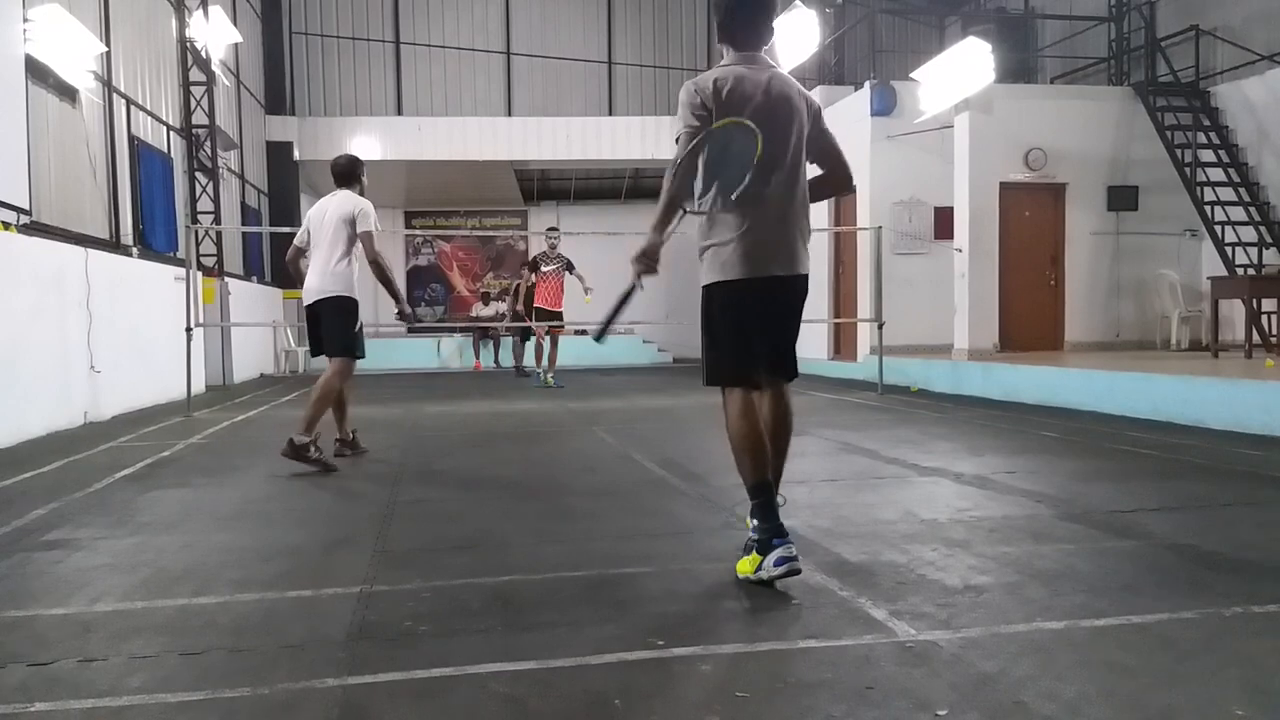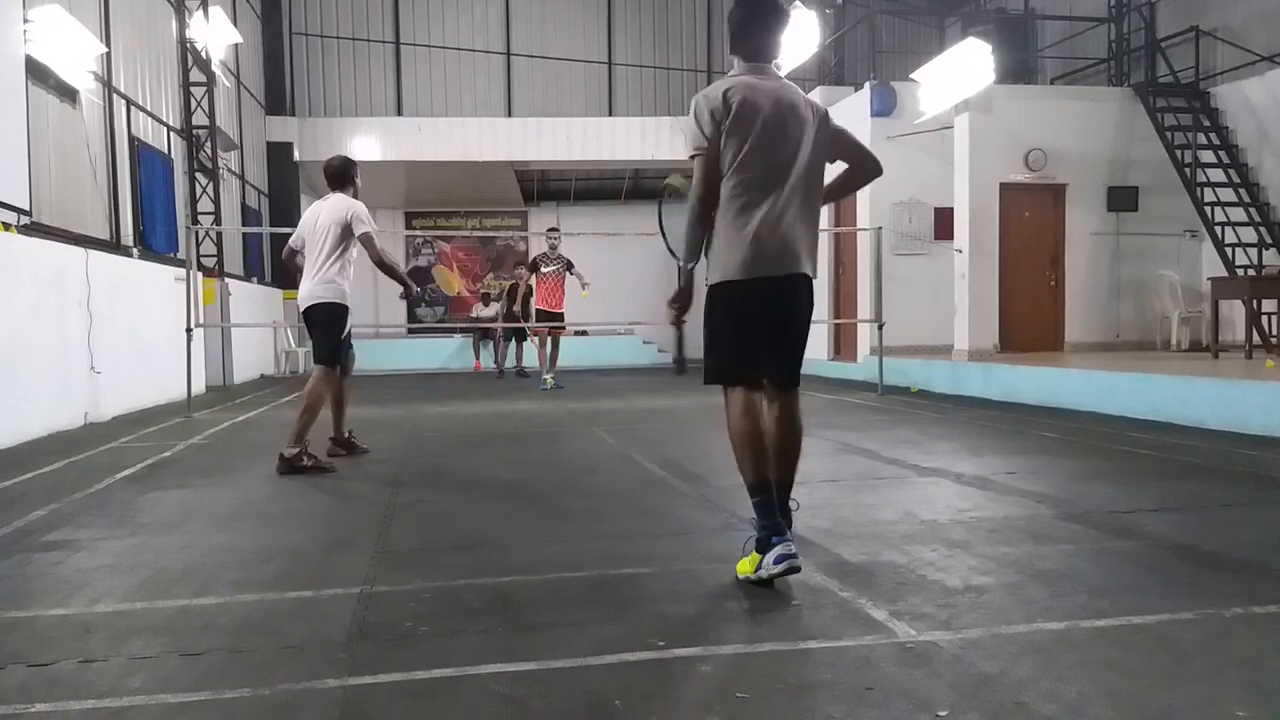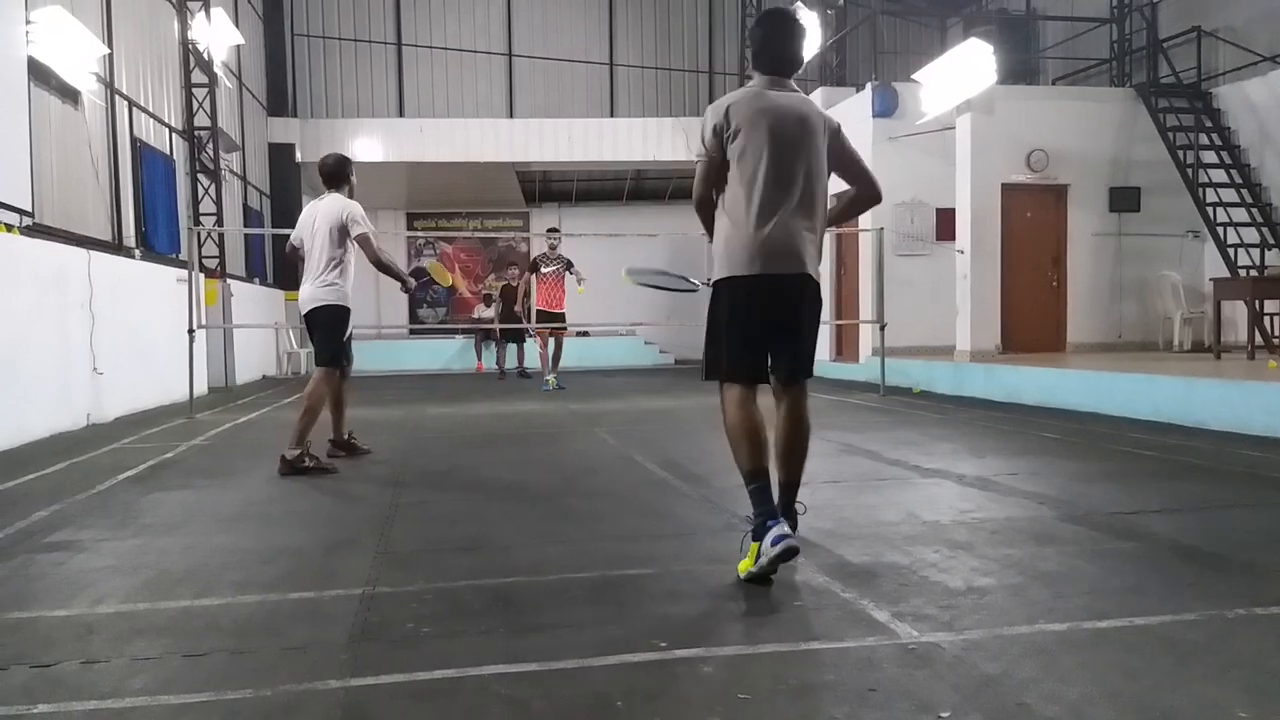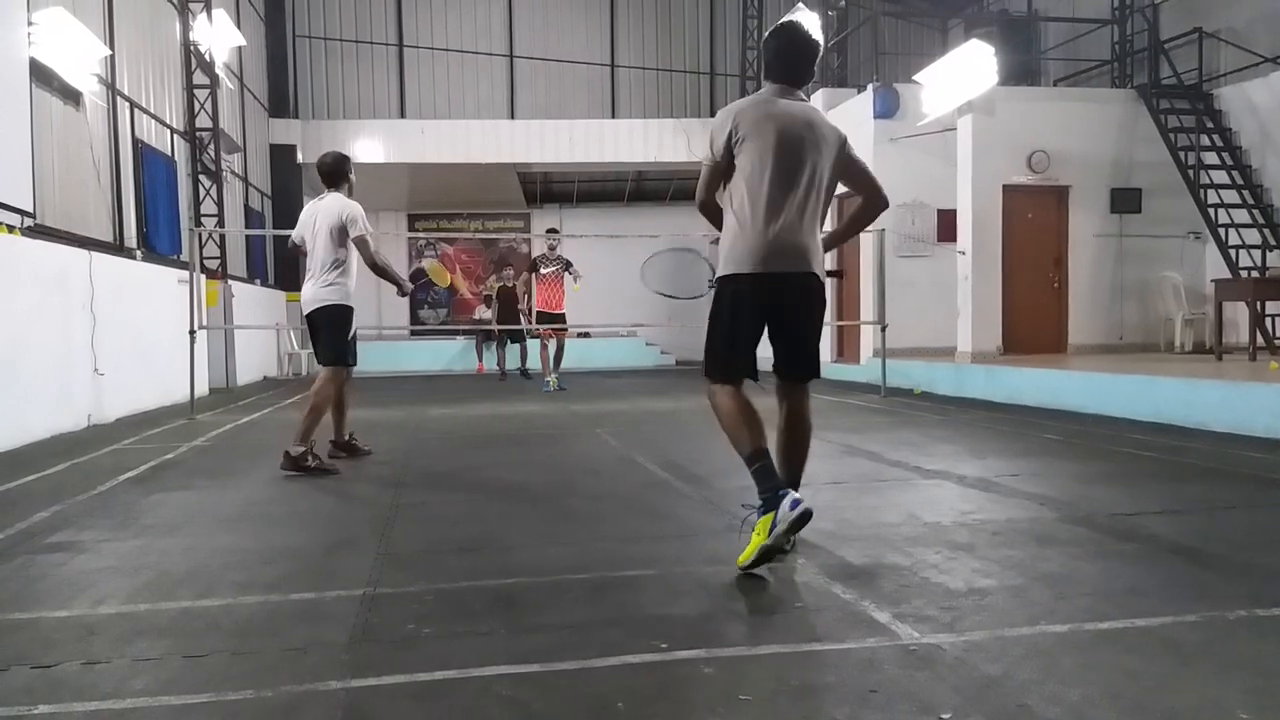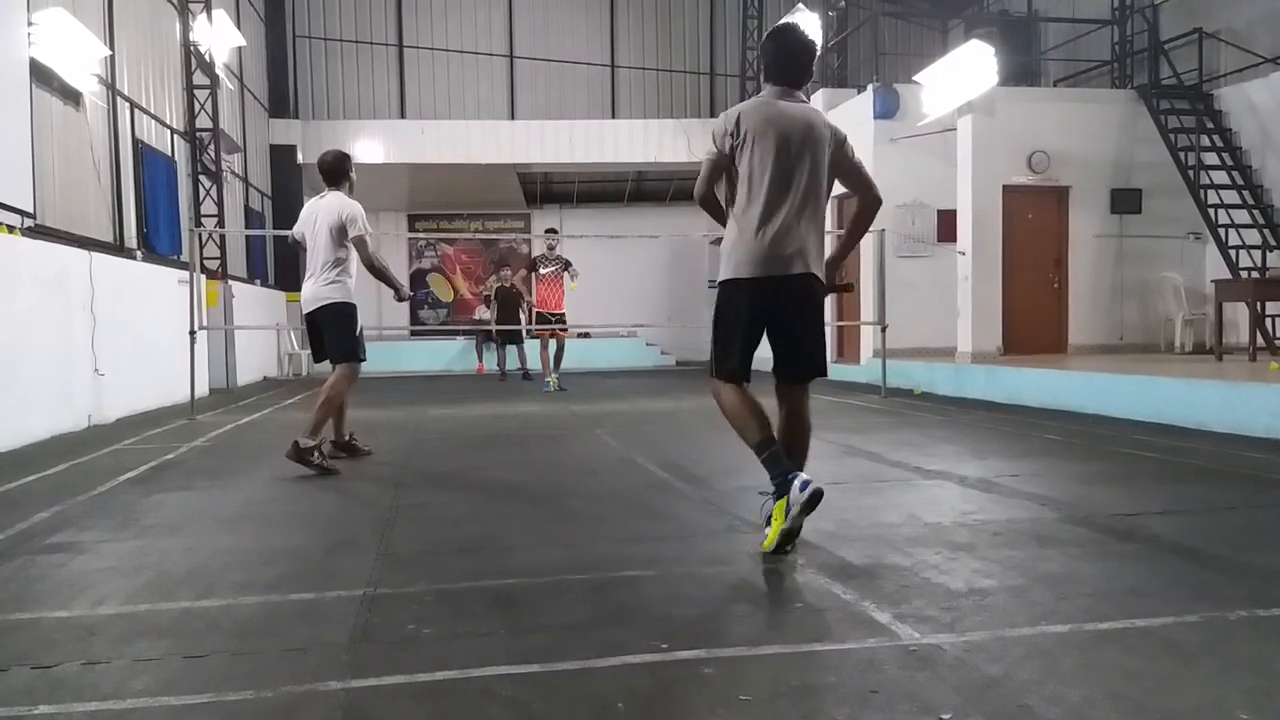
dt=0.2s
person 1, frame 1
left shoulder: (706, 88)
right shoulder: (798, 94)
left elbow: (685, 171)
right elbow: (840, 178)
left wrist: (657, 237)
left hip: (733, 262)
right hip: (790, 262)
left knee: (739, 390)
right knee: (774, 384)
left ankle: (773, 537)
right ankle: (766, 511)
person 1, frame 2
left shoulder: (716, 99)
right shoulder: (806, 105)
left elbow: (704, 191)
right elbow: (868, 166)
left wrist: (686, 270)
left hip: (736, 265)
right hip: (795, 265)
left knee: (740, 393)
right knee: (781, 391)
left ankle: (773, 536)
right ankle: (779, 519)
person 1, frame 3
left shoulder: (727, 110)
right shoulder: (821, 120)
left elbow: (703, 196)
right elbow: (868, 192)
left hip: (743, 266)
right hip: (801, 269)
left knee: (738, 391)
right knee: (791, 390)
left ankle: (768, 523)
right ankle: (784, 516)
person 1, frame 4
left shoulder: (736, 115)
right shoulder: (827, 130)
left elbow: (705, 199)
right elbow: (875, 199)
left hip: (745, 267)
right hip: (804, 271)
left knee: (724, 385)
right knee: (793, 390)
left ankle: (775, 497)
right ankle: (784, 501)
person 1, frame 5
left shoulder: (738, 118)
right shoulder: (826, 129)
left elbow: (703, 193)
right elbow: (870, 198)
right wrist: (837, 258)
left hip: (747, 270)
right hip: (804, 274)
left knee: (728, 382)
right knee: (793, 390)
left ankle: (787, 481)
right ankle: (788, 491)
person 2, frame 1
left shoulder: (316, 208)
right shoulder: (360, 205)
left elbow: (292, 258)
right elbow: (373, 258)
right wrist: (400, 301)
left hip: (314, 295)
right hip: (338, 294)
left knee: (338, 364)
right knee: (341, 366)
left ankle: (344, 437)
right ankle: (302, 440)
person 2, frame 2
left shoulder: (312, 210)
right shoulder: (353, 208)
left elbow: (289, 255)
right elbow: (377, 257)
right wrist: (408, 284)
left hip: (309, 298)
right hip: (330, 298)
left knee: (342, 365)
right knee: (326, 371)
left ankle: (340, 436)
right ankle: (293, 452)
person 2, frame 3
left shoulder: (309, 210)
right shoulder: (349, 208)
left elbow: (292, 250)
right elbow: (375, 257)
right wrist: (405, 279)
left hip: (311, 299)
right hip: (331, 300)
left knee: (341, 368)
right knee: (327, 373)
left ankle: (340, 438)
right ankle: (294, 453)
person 2, frame 4
left shoulder: (309, 209)
right shoulder: (348, 208)
left elbow: (296, 244)
right elbow: (371, 259)
right wrist: (402, 283)
left hip: (313, 299)
right hip: (334, 299)
left knee: (341, 371)
right knee: (333, 373)
left ankle: (341, 439)
right ankle: (298, 450)
person 2, frame 5
left shoulder: (310, 207)
right shoulder: (349, 207)
left elbow: (297, 239)
right elbow: (369, 259)
right wrist: (398, 287)
left hip: (312, 298)
right hip: (335, 298)
left knee: (342, 368)
right knee: (347, 369)
left ankle: (341, 439)
right ankle: (307, 443)
